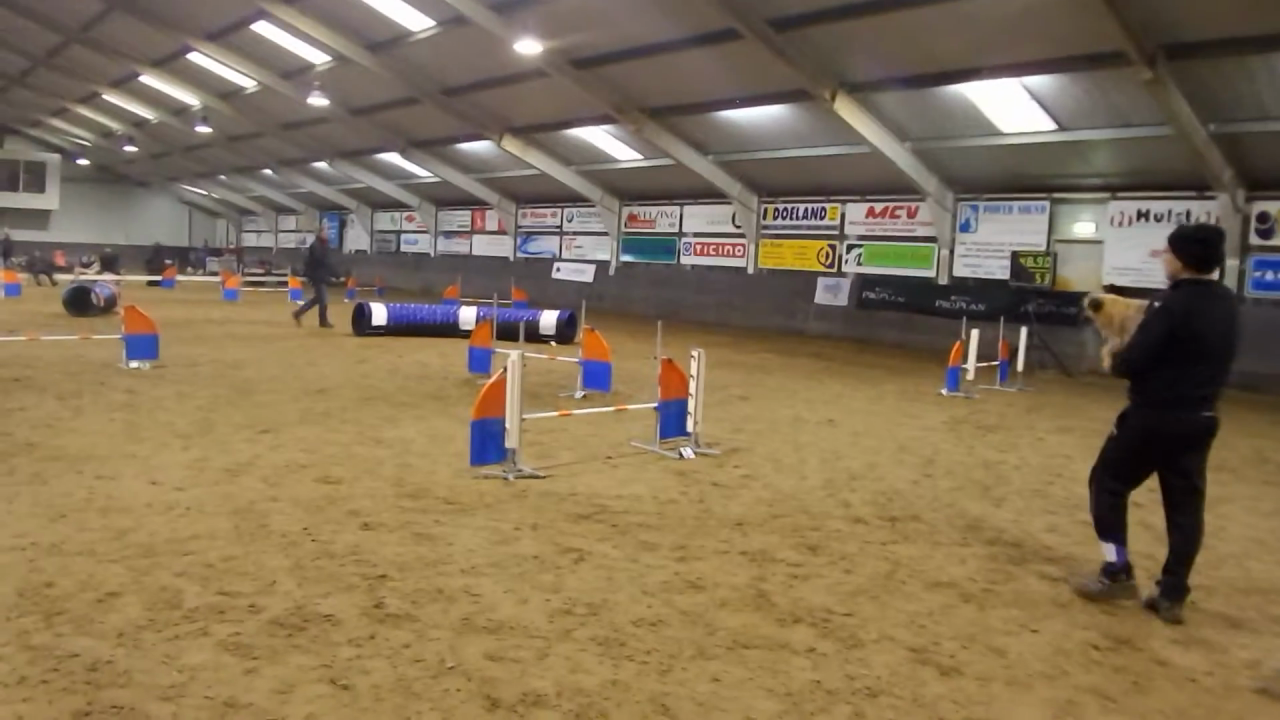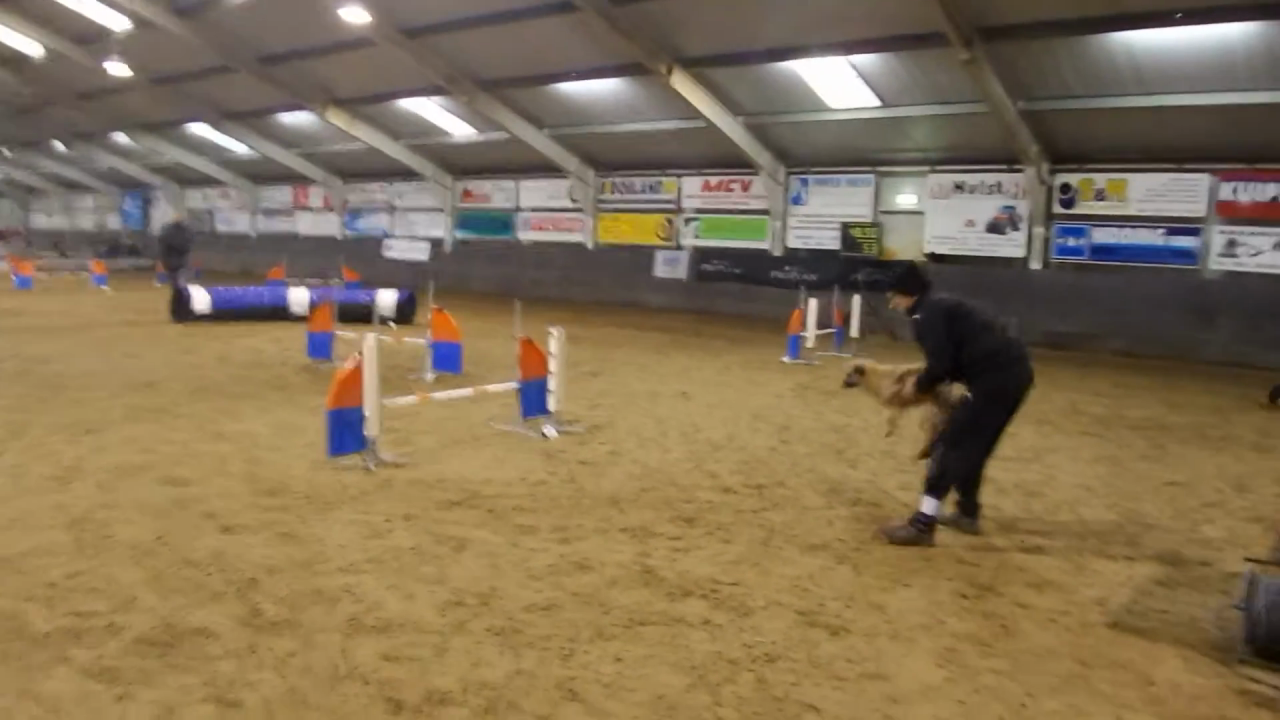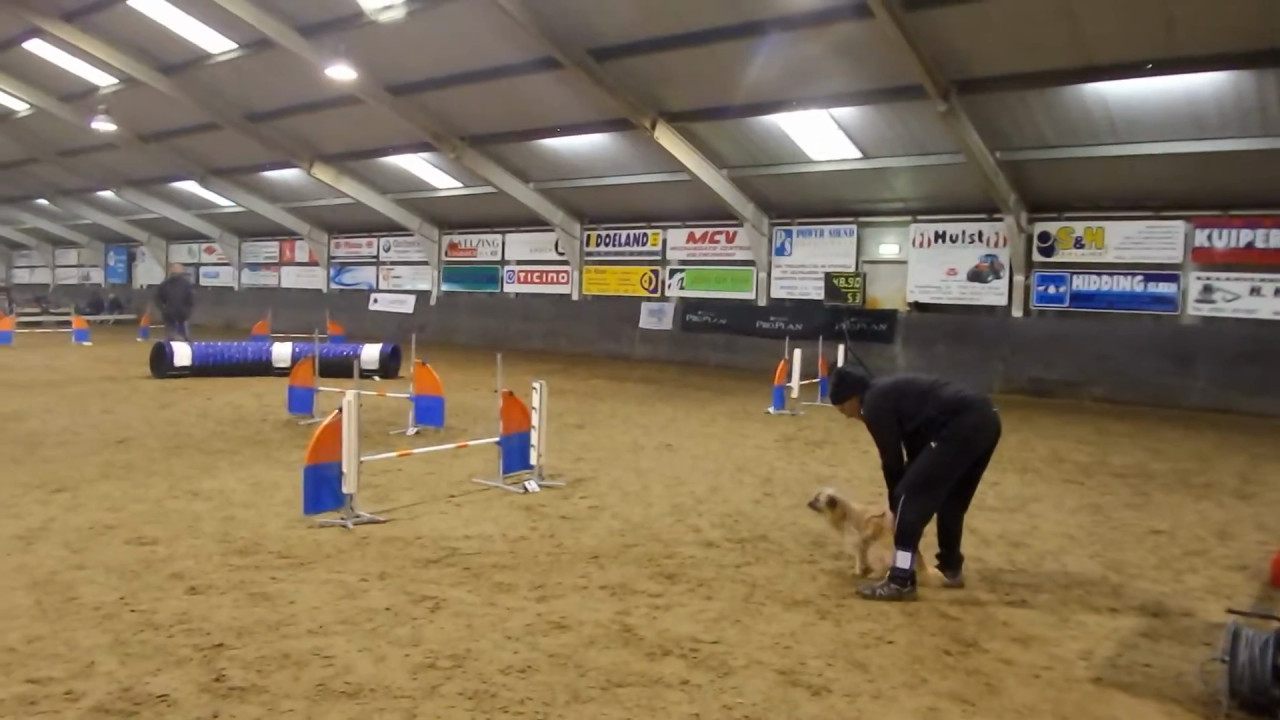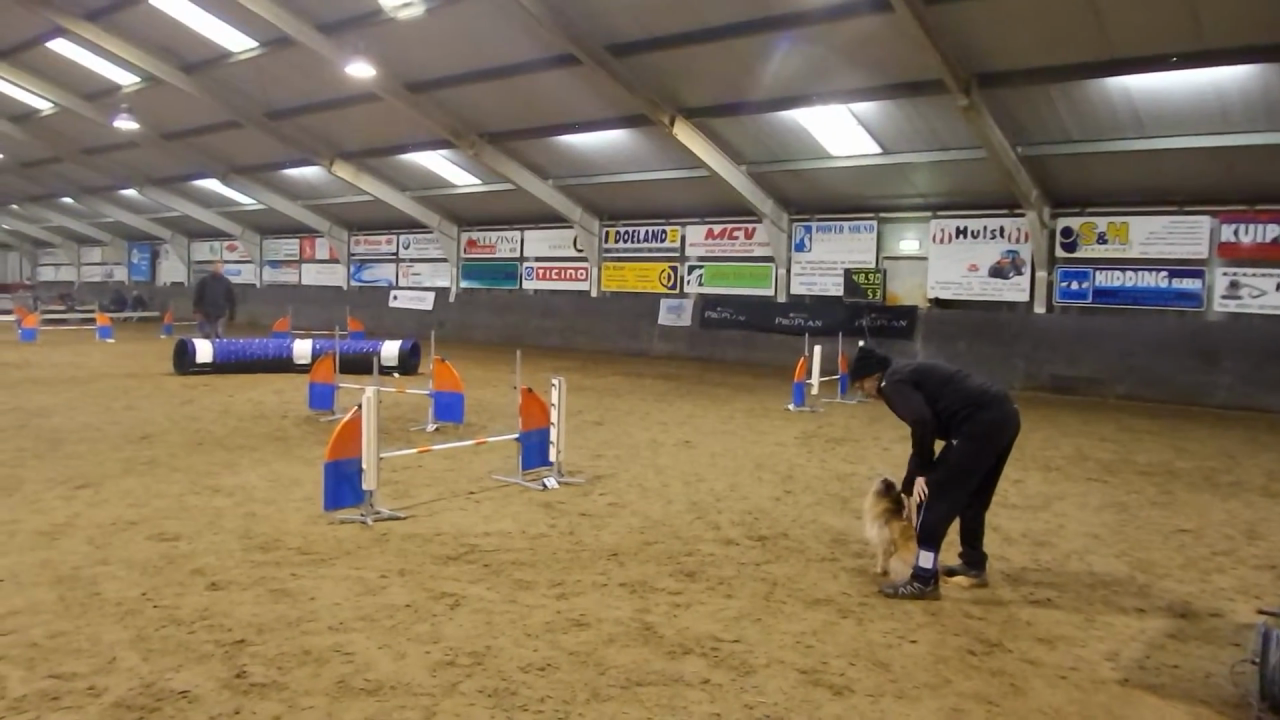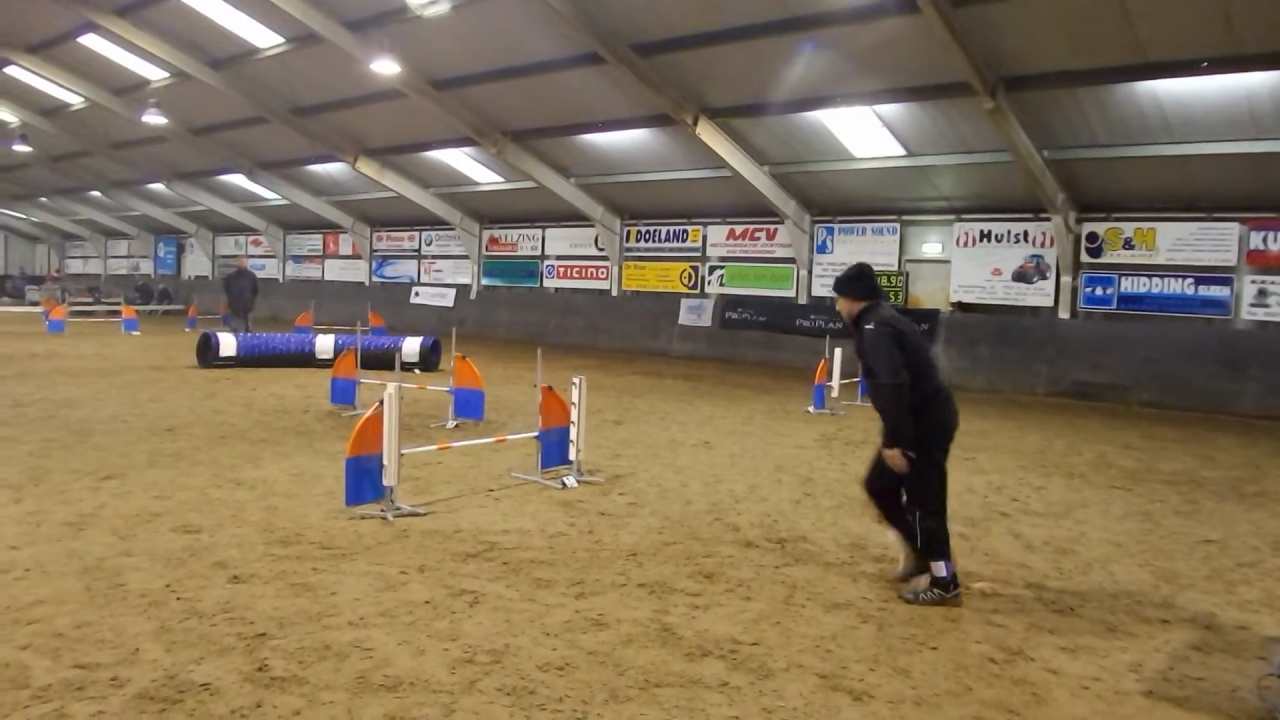
dt=1s
person 1, frame 1
left shoulder: (1171, 305)
right shoulder: (1226, 303)
left elbow: (1132, 363)
left wrist: (1117, 360)
left hip: (1155, 416)
right hip: (1202, 419)
left knee: (1108, 483)
right knee: (1186, 505)
left ankle: (1116, 573)
right ankle: (1172, 595)
person 1, frame 2
left shoulder: (926, 315)
right shoulder: (942, 307)
left elbow: (940, 366)
left wrist: (917, 387)
right wrist: (925, 383)
left hip: (996, 377)
right hip: (1017, 371)
left knee: (950, 445)
right knee: (973, 445)
left ankle: (922, 525)
right ankle: (967, 513)
person 1, frame 3
left shoulder: (875, 404)
right shoulder: (890, 391)
left elbow: (892, 460)
right elbow: (916, 448)
left wrist: (897, 505)
left hip: (961, 428)
right hip: (986, 419)
left knee: (911, 498)
right knee: (952, 499)
left ankle: (901, 582)
right ankle: (950, 568)
person 1, frame 4
left shoulder: (893, 382)
right shoulder: (908, 375)
left elbow: (922, 422)
right elbow: (925, 426)
left wrist: (921, 471)
right wrist: (907, 487)
left hip: (981, 423)
right hip: (1005, 415)
left knee: (934, 495)
right knee: (972, 496)
left ankle: (924, 580)
right ankle: (974, 565)
person 1, frame 5
left shoulder: (875, 328)
right shoulder: (882, 321)
left elbow: (894, 386)
left wrist: (891, 441)
right wrist: (894, 437)
left hip: (924, 421)
right hip: (926, 416)
left knee: (924, 502)
right knee: (879, 485)
left ankle: (944, 585)
right ankle: (919, 552)
